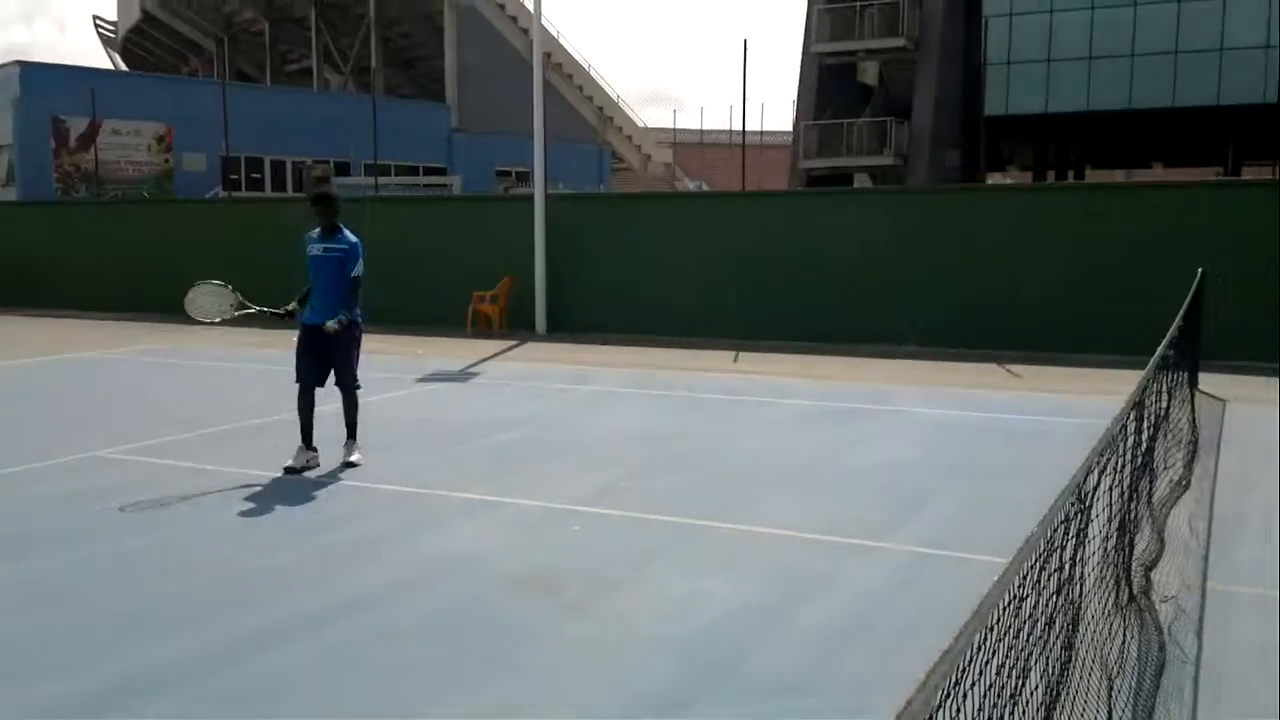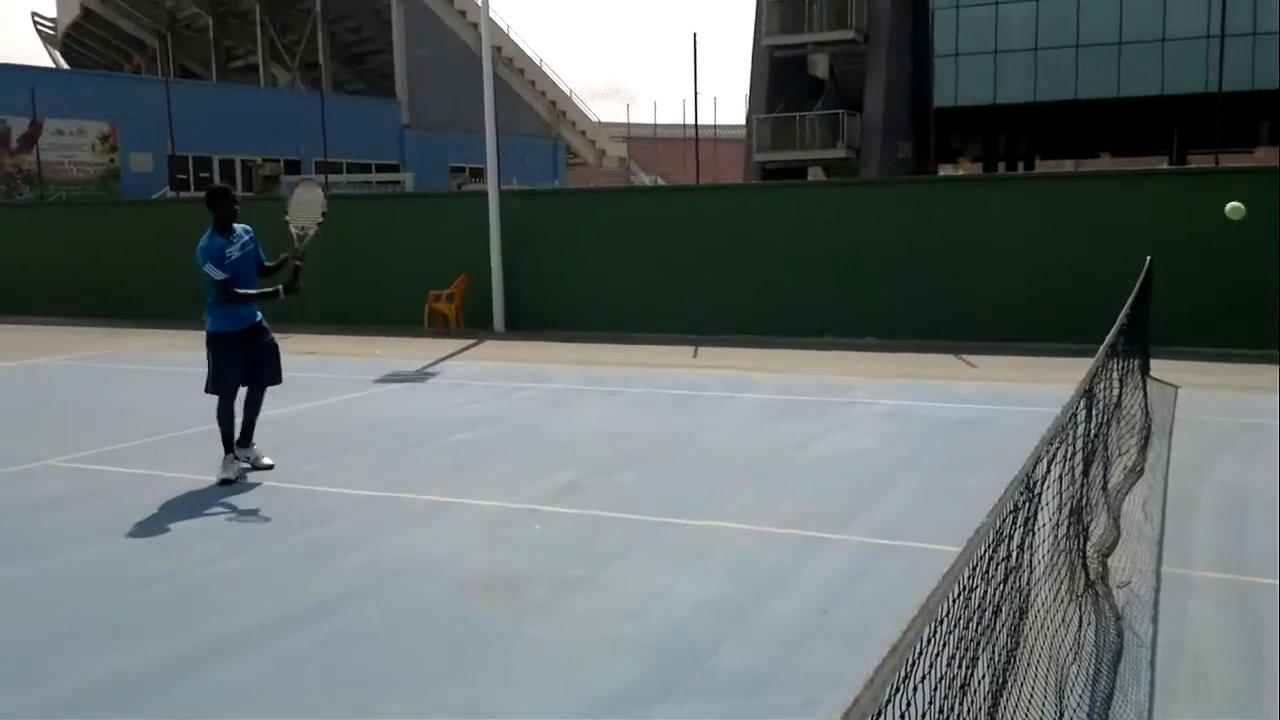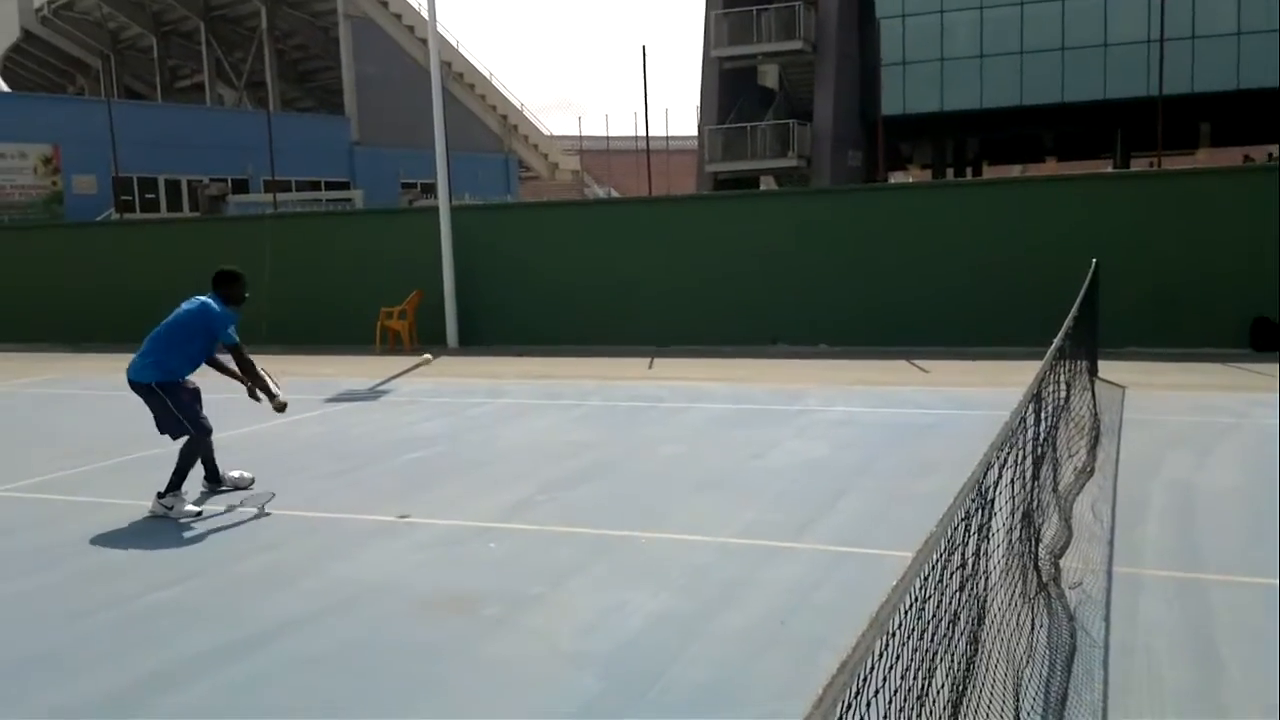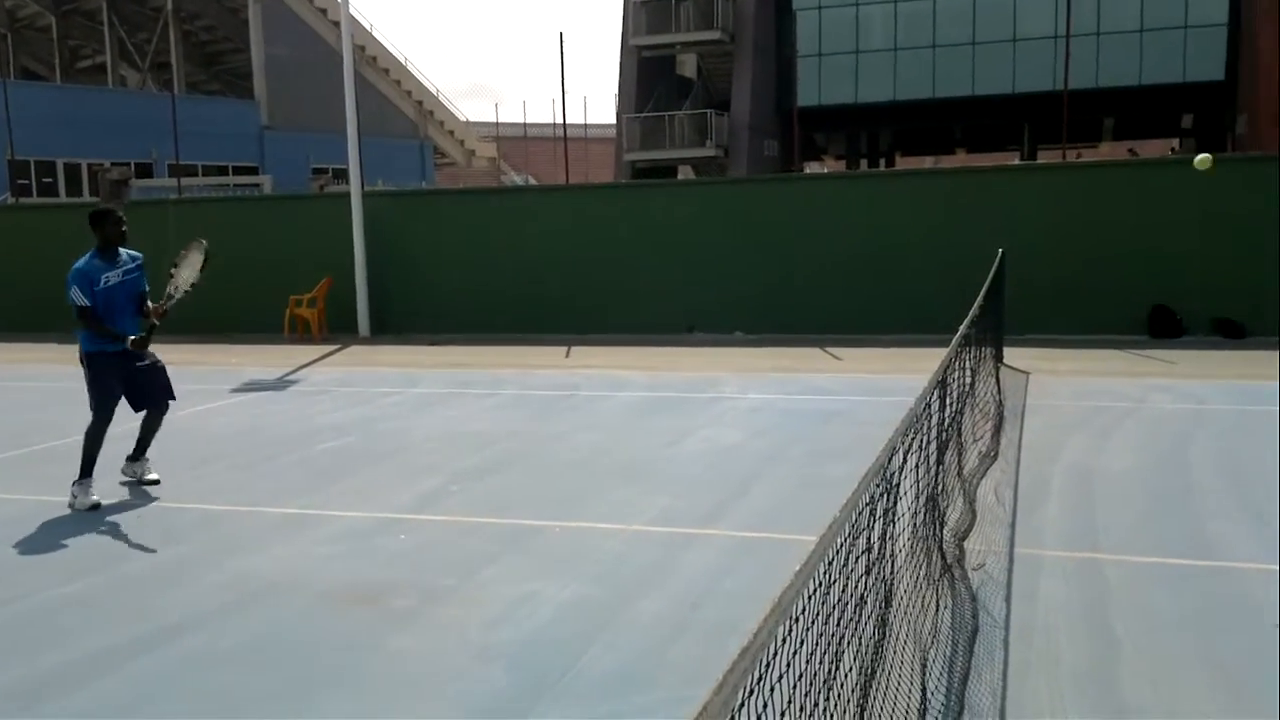
dt=1s
person 1, frame 1
left shoulder: (350, 244)
right shoulder: (310, 240)
left elbow: (354, 288)
left wrist: (342, 318)
right wrist: (298, 302)
left hip: (344, 326)
right hip: (312, 323)
left knee: (347, 385)
right knee: (305, 385)
left ankle: (352, 443)
right ankle: (307, 448)
person 1, frame 2
left shoulder: (246, 233)
right shoulder: (209, 248)
left elbow: (261, 269)
right elbow: (230, 295)
left wrist: (284, 262)
right wrist: (279, 291)
left hip: (253, 322)
right hip: (224, 329)
left knee: (259, 385)
right knee: (227, 392)
left ankle: (244, 447)
right ankle: (230, 456)
person 1, frame 3
left shoulder: (203, 305)
right shoulder: (220, 315)
right elbow: (243, 361)
left wrist: (241, 378)
right wrist: (273, 397)
left hip: (159, 373)
right hip: (152, 377)
left knee: (198, 422)
right knee: (200, 431)
left ankle: (214, 477)
right ankle: (168, 497)
person 1, frame 4
left shoulder: (135, 261)
right shoulder: (83, 272)
left elbow: (141, 303)
right elbow: (86, 322)
left wrist: (151, 312)
right wrist: (123, 340)
left hip: (133, 348)
right hip: (98, 352)
left knee: (160, 403)
right knee: (103, 415)
left ankle: (135, 461)
right ankle: (82, 483)
